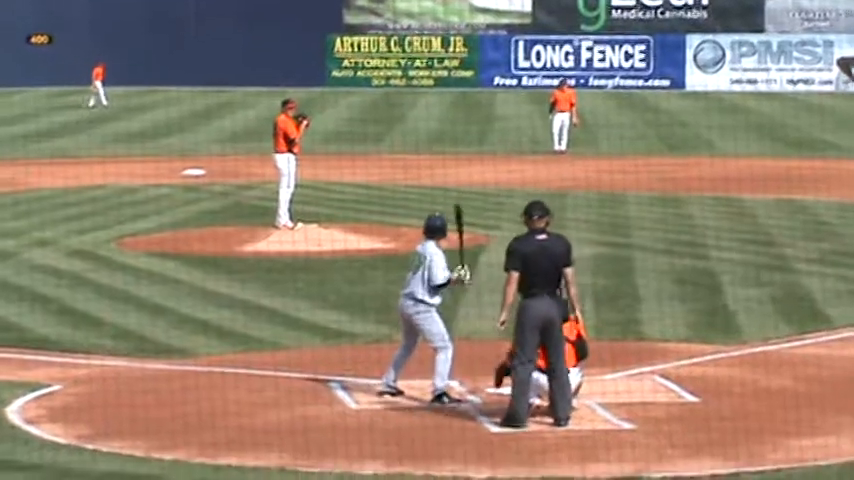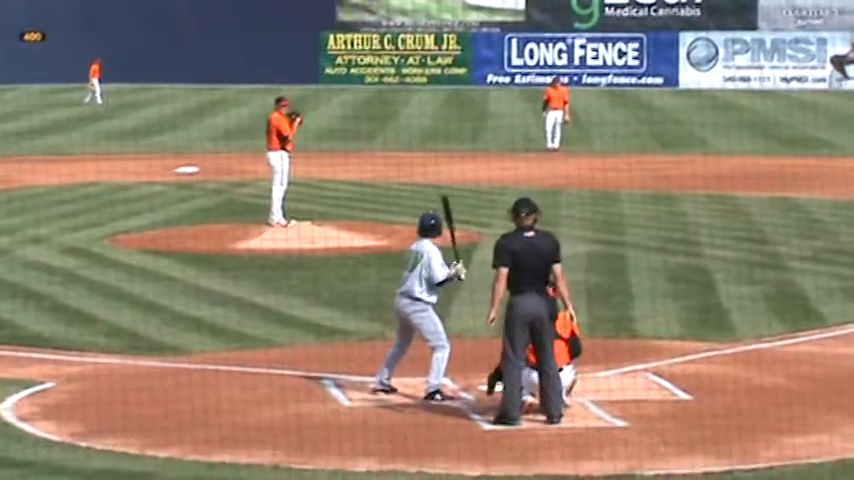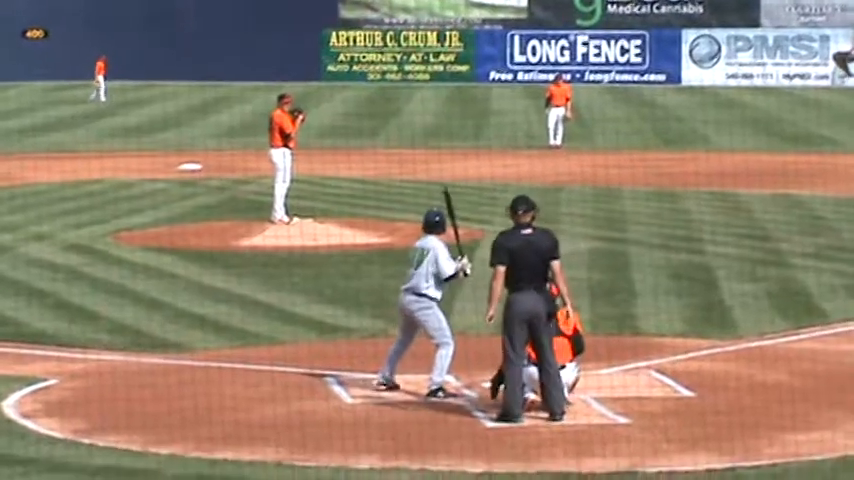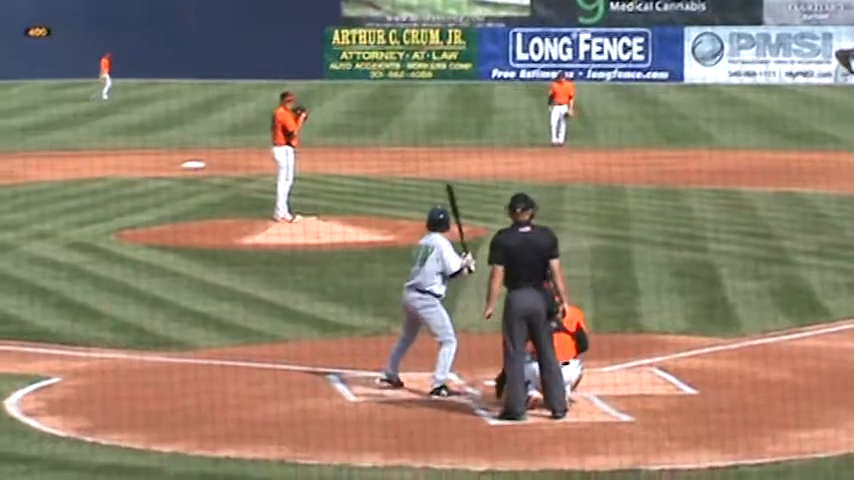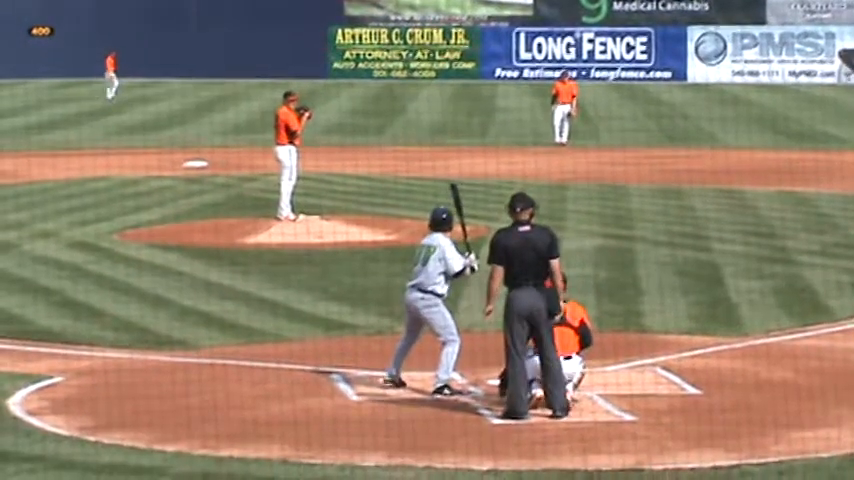
dt=0.1s
person 1, frame 1
left shoulder: (518, 245)
right shoulder: (561, 243)
left elbow: (512, 281)
right elbow: (570, 279)
left wrist: (504, 311)
right wrist: (575, 307)
left hip: (530, 306)
right hip: (554, 305)
left knee: (523, 363)
right knee: (557, 362)
left ankle: (518, 415)
right ankle: (562, 414)
person 1, frame 2
left shoulder: (506, 242)
right shoulder: (549, 240)
left elbow: (501, 278)
right elbow: (558, 276)
left wrist: (494, 309)
right wrist: (568, 305)
left hip: (518, 303)
right hip: (542, 303)
left knee: (513, 361)
right knee: (547, 359)
left ankle: (510, 413)
right ankle: (554, 412)
person 1, frame 3
left shoulder: (504, 240)
right shoulder: (547, 237)
left elbow: (499, 276)
right elbow: (557, 273)
left wrist: (492, 307)
right wrist: (566, 302)
left hip: (516, 301)
right hip: (541, 300)
left knee: (514, 358)
right knee: (547, 356)
left ankle: (513, 410)
right ankle: (556, 408)
person 1, frame 4
left shoulder: (502, 238)
right shoulder: (546, 235)
left elbow: (497, 275)
right elbow: (556, 271)
left wrist: (490, 305)
right wrist: (563, 300)
left hip: (516, 299)
right hip: (540, 298)
left knee: (514, 355)
right knee: (547, 354)
left ankle: (515, 408)
right ankle: (558, 405)
person 1, frame 5
left shoulder: (502, 237)
right shoulder: (546, 234)
left elbow: (496, 275)
right elbow: (556, 272)
left wrist: (489, 304)
left hip: (516, 298)
right hip: (540, 297)
left knee: (516, 354)
right knee: (549, 353)
left ankle: (518, 407)
right ankle: (558, 405)
person 2, frame 1
left shoulder: (420, 249)
right shoulder: (435, 252)
right elbow: (439, 282)
left wrist: (454, 275)
right wrist: (458, 276)
left hip: (406, 302)
right hip: (421, 307)
left knee: (407, 345)
right knee: (444, 347)
left ankle: (388, 384)
right ankle: (439, 392)
person 2, frame 2
left shoulder: (415, 247)
right shoulder: (432, 250)
right elbow: (439, 280)
left wrist: (451, 271)
right wrist: (455, 272)
left hip: (402, 301)
right hip: (418, 305)
left knee: (401, 343)
right knee: (441, 345)
left ankle: (382, 382)
right ankle: (433, 390)
person 2, frame 3
left shoulder: (419, 245)
right shoulder: (438, 246)
right elbow: (448, 275)
left wrist: (458, 268)
right wrist: (462, 265)
left hip: (407, 298)
right hip: (423, 302)
left knee: (404, 339)
right knee: (446, 343)
left ankle: (386, 377)
right ankle: (435, 387)
person 2, frame 4
left shoulder: (423, 242)
right shoulder: (442, 243)
right elbow: (454, 271)
left wrist: (462, 265)
right wrist: (466, 262)
left hip: (410, 295)
right hip: (426, 299)
left knee: (407, 337)
right knee: (449, 340)
left ankle: (390, 374)
right ankle: (439, 385)
person 2, frame 5
left shoulder: (425, 242)
right shoulder: (444, 243)
right elbow: (456, 271)
left wrist: (465, 264)
right wrist: (469, 262)
left hip: (412, 295)
right hip: (428, 299)
left knee: (409, 337)
right knee: (451, 340)
left ankle: (392, 375)
right ankle: (441, 385)
person 3, frame 1
left shoulder: (282, 120)
right shoulder: (285, 121)
left elbow: (290, 137)
right elbow: (295, 140)
left wrist: (298, 125)
right wrist: (302, 126)
left hip: (286, 156)
right hip: (286, 157)
left knee: (288, 188)
right knee: (286, 188)
left ankle: (284, 219)
right ankle: (282, 221)
person 3, frame 2
left shoulder: (276, 117)
right shoulder: (278, 118)
left elbow: (284, 134)
right elbow: (288, 138)
left wrist: (292, 122)
right wrist: (296, 123)
left hip: (279, 154)
right hip: (279, 155)
left knee: (281, 186)
right knee: (279, 186)
left ankle: (277, 216)
right ankle: (275, 219)
person 3, frame 3
left shoulder: (278, 114)
right shoulder: (281, 115)
left elbow: (286, 131)
right elbow: (291, 135)
left wrist: (294, 120)
right wrist: (298, 121)
left hip: (281, 151)
right hip: (282, 152)
left knee: (284, 183)
right knee: (281, 183)
left ankle: (280, 213)
right ankle: (278, 216)
person 3, frame 4
left shoulder: (281, 112)
right shoulder: (284, 113)
right elbow: (294, 133)
left wrist: (297, 118)
right wrist: (301, 118)
left hip: (283, 149)
right hip: (284, 150)
left knee: (286, 181)
right knee: (284, 181)
left ankle: (282, 211)
right ankle: (281, 214)
person 3, frame 5
left shoulder: (282, 112)
right shoulder: (287, 113)
right elbow: (297, 132)
left wrist: (300, 117)
right wrist: (304, 118)
left hip: (285, 148)
right hip: (287, 149)
left knee: (289, 180)
right knee: (288, 181)
left ankle: (285, 211)
right ankle: (284, 213)
person 4, frame 1
right shoulder: (573, 320)
left elbow: (514, 355)
right elbow: (583, 354)
left hip: (539, 380)
right hip: (567, 379)
right knee: (576, 371)
left ankle: (533, 400)
person 4, frame 2
right shoulder: (567, 317)
right elbow: (577, 351)
left wrist: (494, 376)
left hip: (533, 377)
right hip: (561, 377)
right knee: (571, 368)
left ankle: (526, 396)
person 4, frame 3
right shoulder: (570, 315)
right elbow: (580, 348)
left wrist: (498, 377)
left hip: (534, 374)
right hip: (563, 375)
right knee: (574, 365)
left ankle: (529, 394)
person 4, frame 4
right shoulder: (574, 313)
right elbow: (584, 346)
left hip: (539, 371)
right hip: (566, 371)
right knee: (577, 364)
left ankle: (532, 393)
right ankle: (565, 392)
person 4, frame 5
right shoulder: (577, 309)
right elbow: (587, 341)
left hip: (540, 363)
right hip: (569, 366)
right knee: (579, 365)
left ankle: (536, 392)
right ankle: (568, 390)
